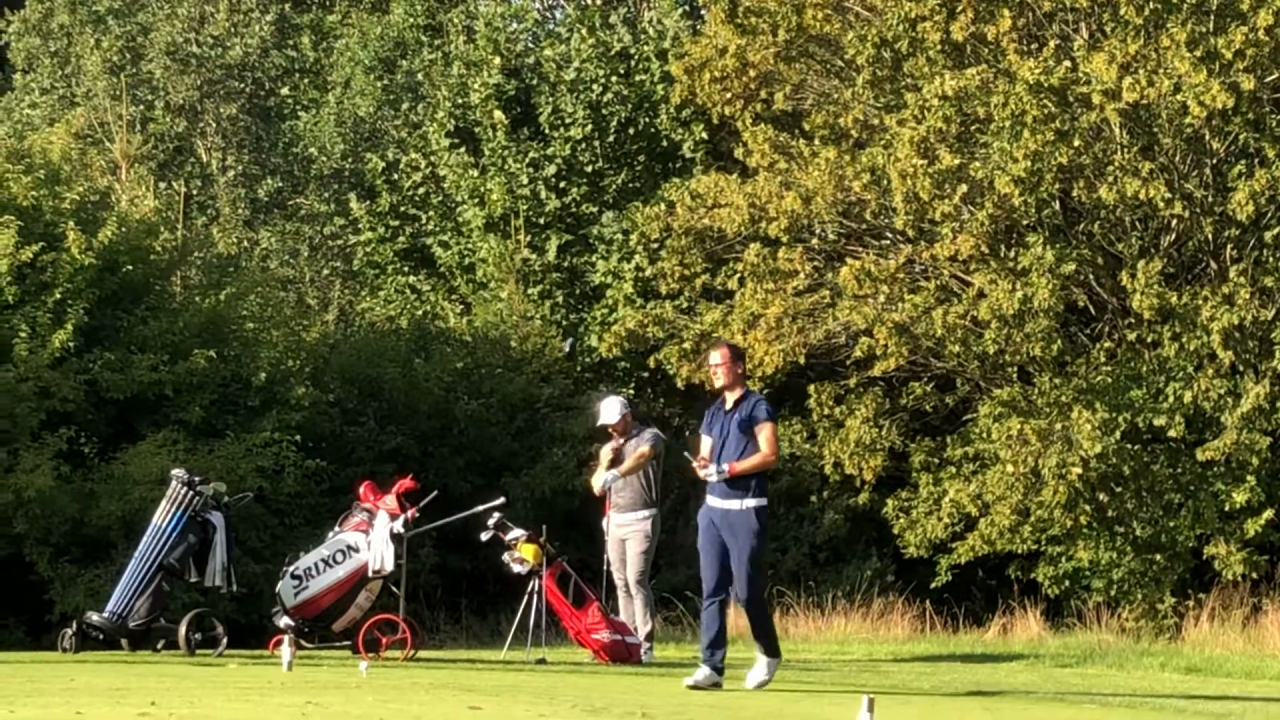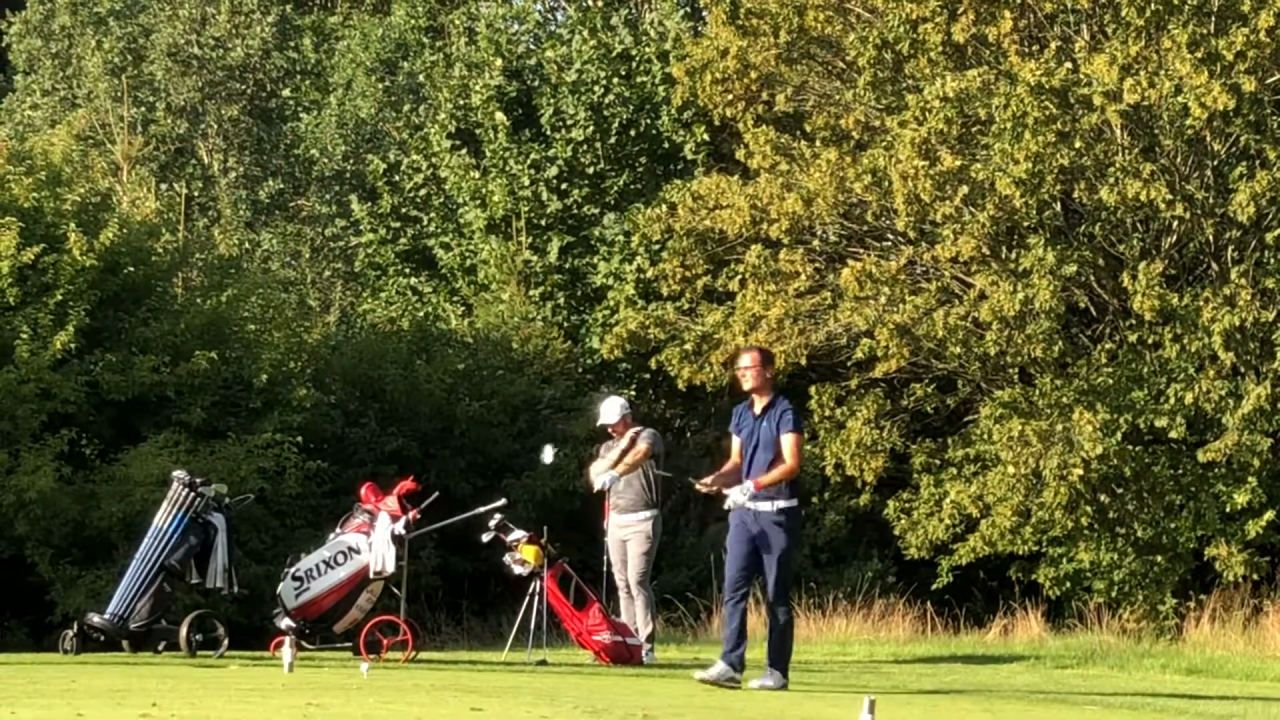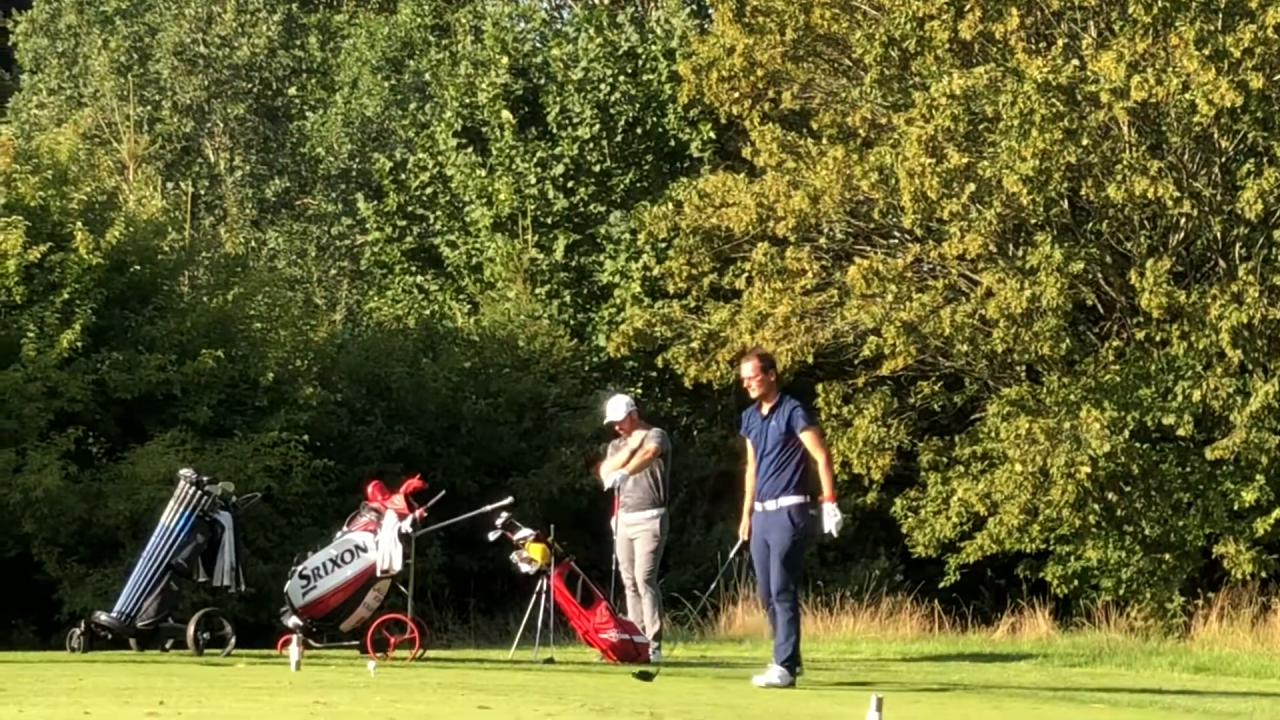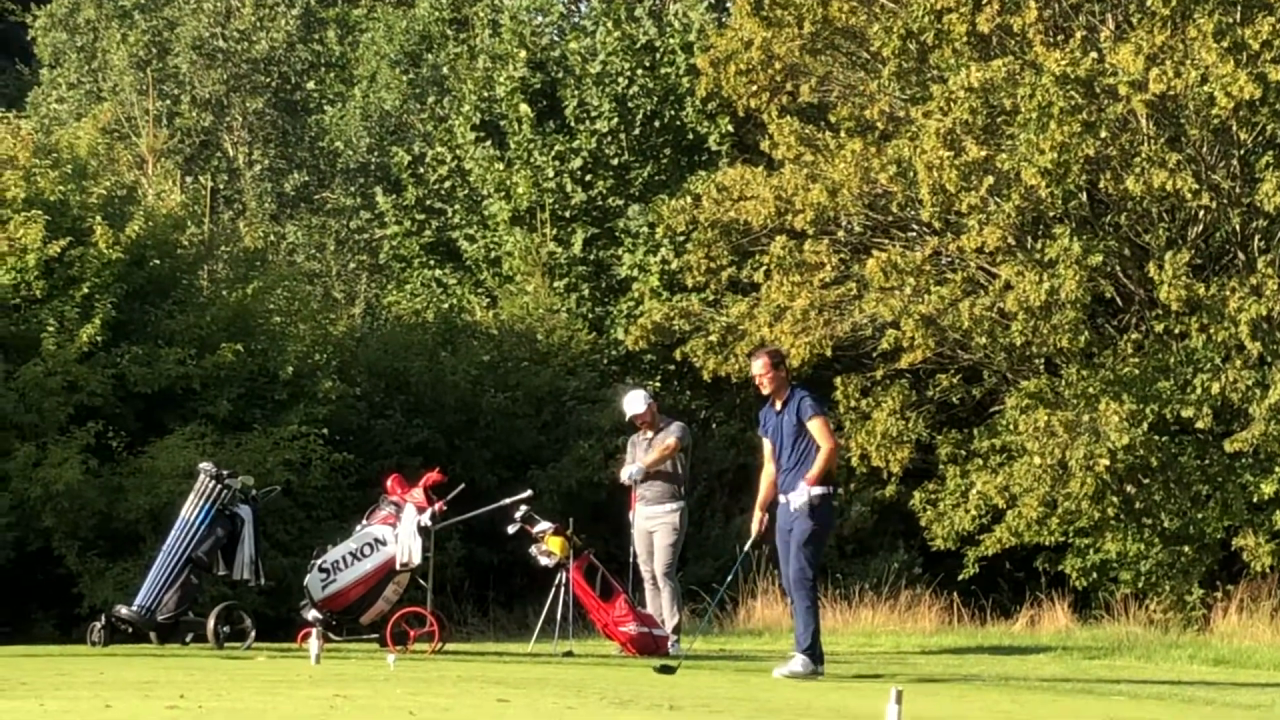
dt=0.4s
person 1, frame 1
left shoulder: (758, 406)
right shoulder: (712, 413)
left elbow: (770, 455)
right elbow: (706, 461)
left wrist: (728, 468)
right wrist: (702, 466)
left hip: (747, 511)
right hip: (713, 510)
left knee: (748, 590)
right knee: (712, 589)
left ankle: (769, 655)
right ankle: (711, 668)
person 1, frame 2
left shoulder: (785, 412)
right shoulder: (740, 413)
left elbow: (791, 464)
left wrist: (751, 487)
right wrist: (717, 479)
left hip: (778, 513)
right hip: (745, 512)
left knee: (777, 594)
right knee: (734, 586)
left ankle: (777, 670)
right ankle: (731, 664)
person 1, frame 3
left shoulder: (793, 411)
right shoulder: (749, 416)
left elbow: (822, 457)
left wrist: (829, 501)
right wrist: (746, 512)
left hip: (789, 511)
right hip: (763, 513)
left knee: (782, 590)
right knee: (767, 592)
left ankle: (784, 667)
right ankle: (788, 659)
person 1, frame 4
left shoulder: (804, 402)
right shoulder: (766, 415)
left elbow: (829, 446)
left wrist: (807, 483)
right wrist: (759, 509)
left hip: (811, 502)
right hip: (786, 506)
left knee: (802, 578)
right knee: (791, 583)
left ankle: (806, 656)
right ankle: (810, 657)
person 2, frame 1
left shoulder: (649, 436)
right shoulder: (609, 447)
left elbow: (641, 457)
right elbow: (598, 489)
left wrist: (616, 474)
right wrist: (605, 464)
left hip: (641, 520)
right hip: (614, 521)
left knee: (636, 580)
right knee: (621, 583)
left ankle: (645, 646)
person 2, frame 2
left shoulder: (649, 436)
right shoulder: (609, 446)
left elbow: (638, 455)
right elbow: (594, 473)
left wrist: (614, 474)
right wrist: (622, 445)
left hip: (643, 521)
right hip: (616, 522)
left knee: (638, 581)
right knee: (623, 584)
left ankle: (647, 647)
person 2, frame 3
left shoulder: (656, 435)
right shoulder: (616, 445)
left elbow: (648, 454)
right elbow: (605, 473)
left wrist: (623, 473)
right wrist: (629, 447)
left hip: (649, 519)
right hip: (623, 520)
left knee: (645, 580)
right knee: (630, 582)
left ankle: (654, 645)
person 2, frame 4
left shoulder: (677, 429)
right shoulder: (634, 441)
left elbow: (667, 450)
right elbow: (628, 478)
left wrist: (641, 466)
right wrist: (635, 470)
left hip: (669, 512)
right hip: (641, 513)
left knee: (663, 573)
right knee: (648, 575)
left ankle: (672, 638)
